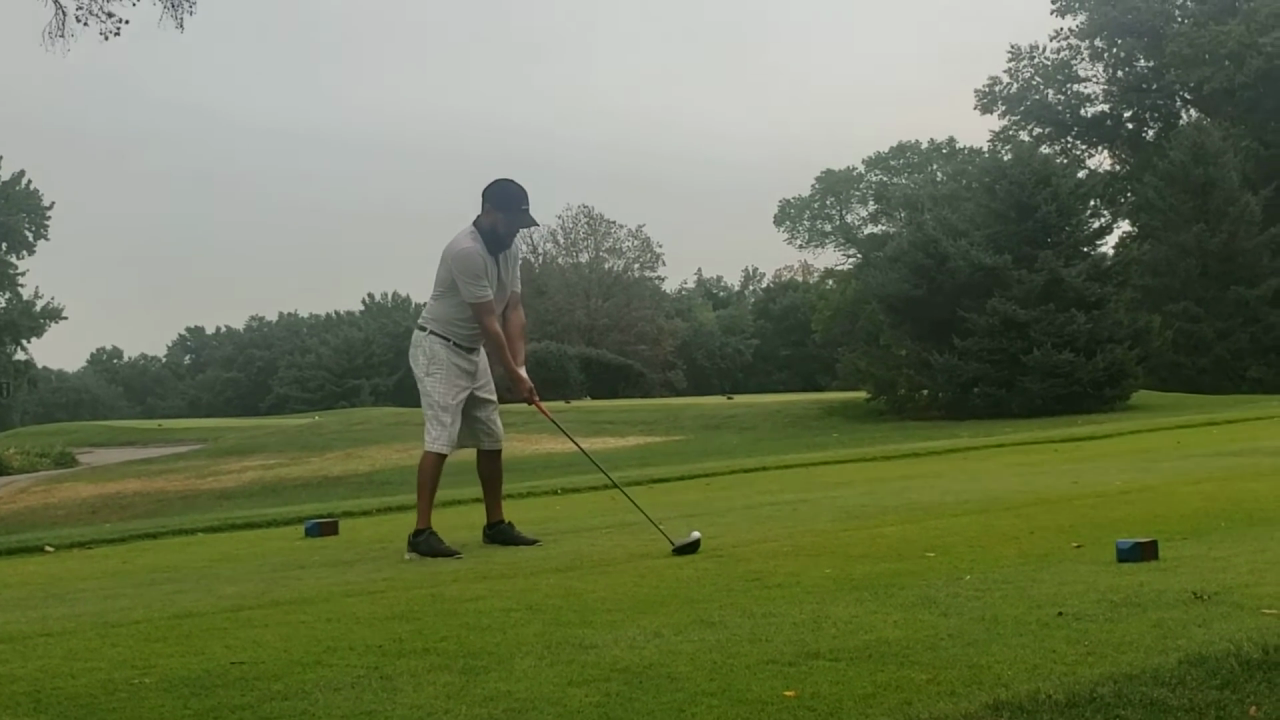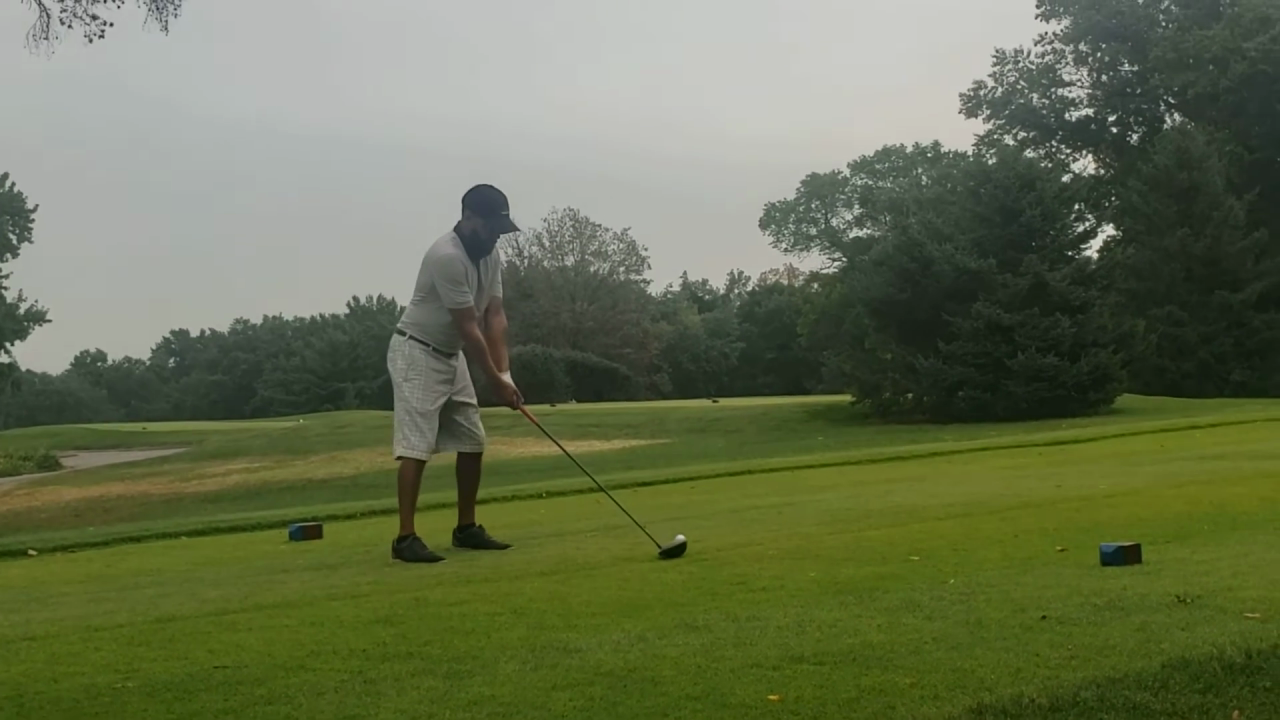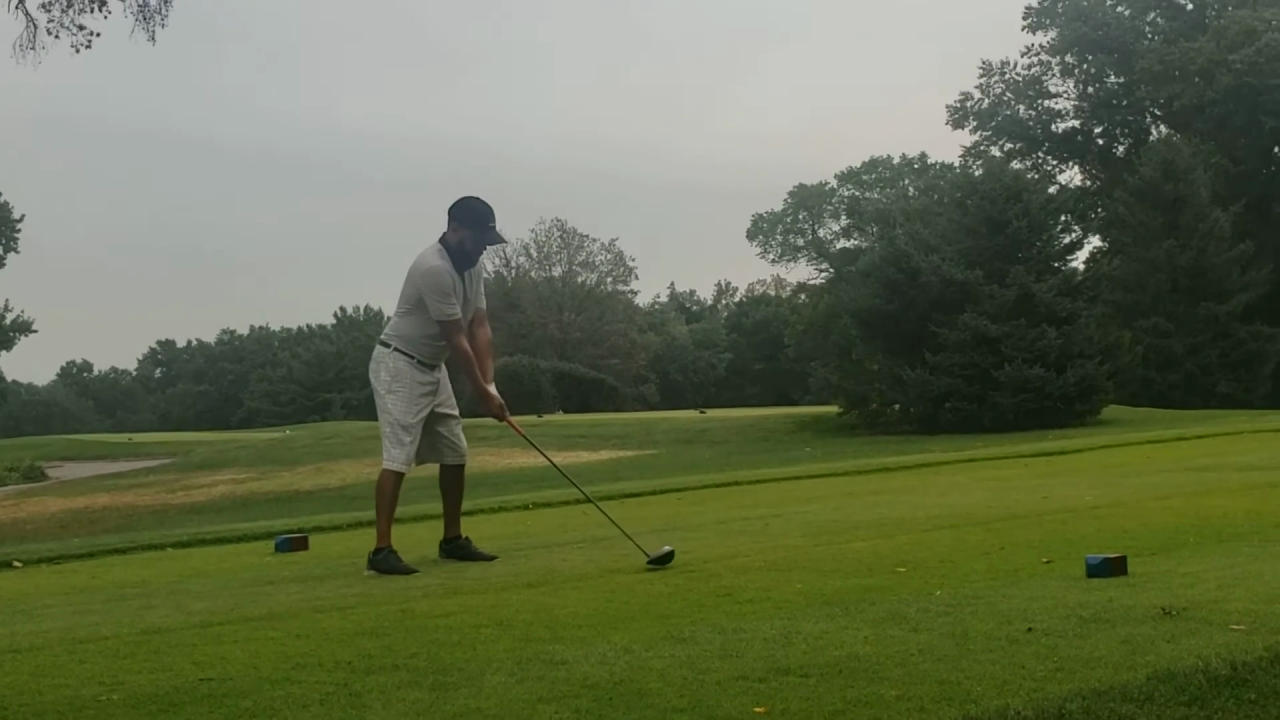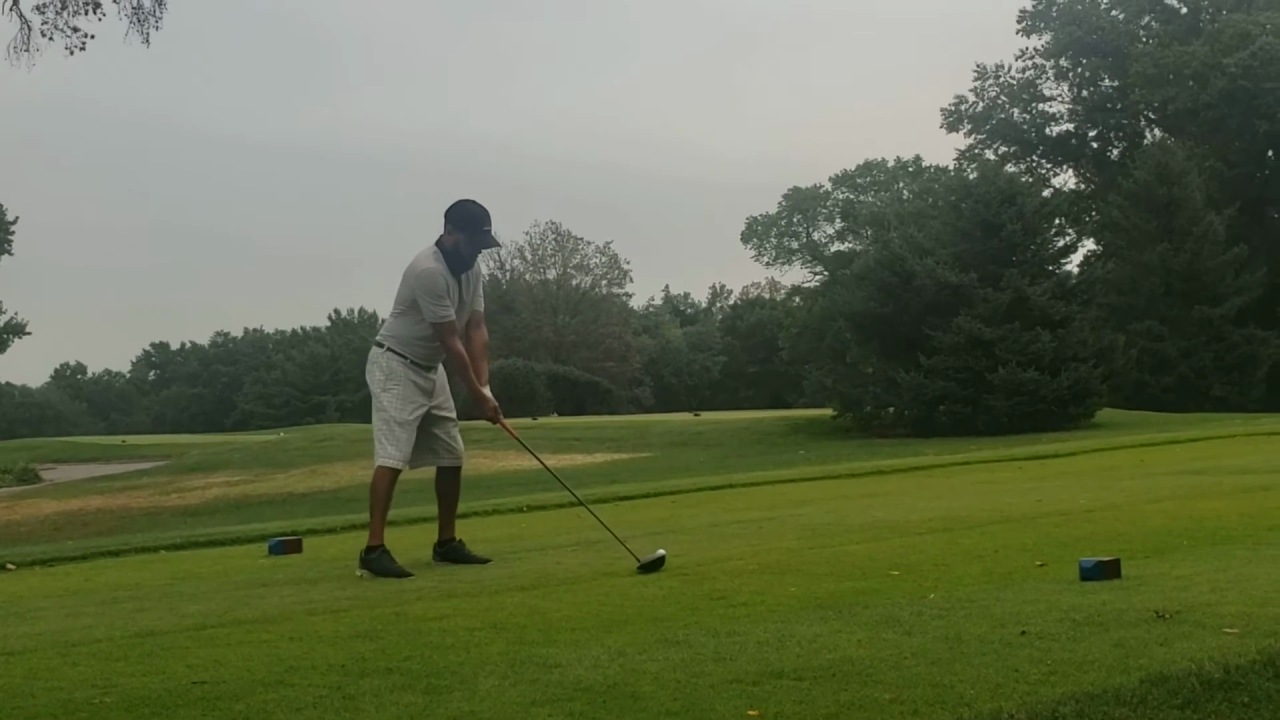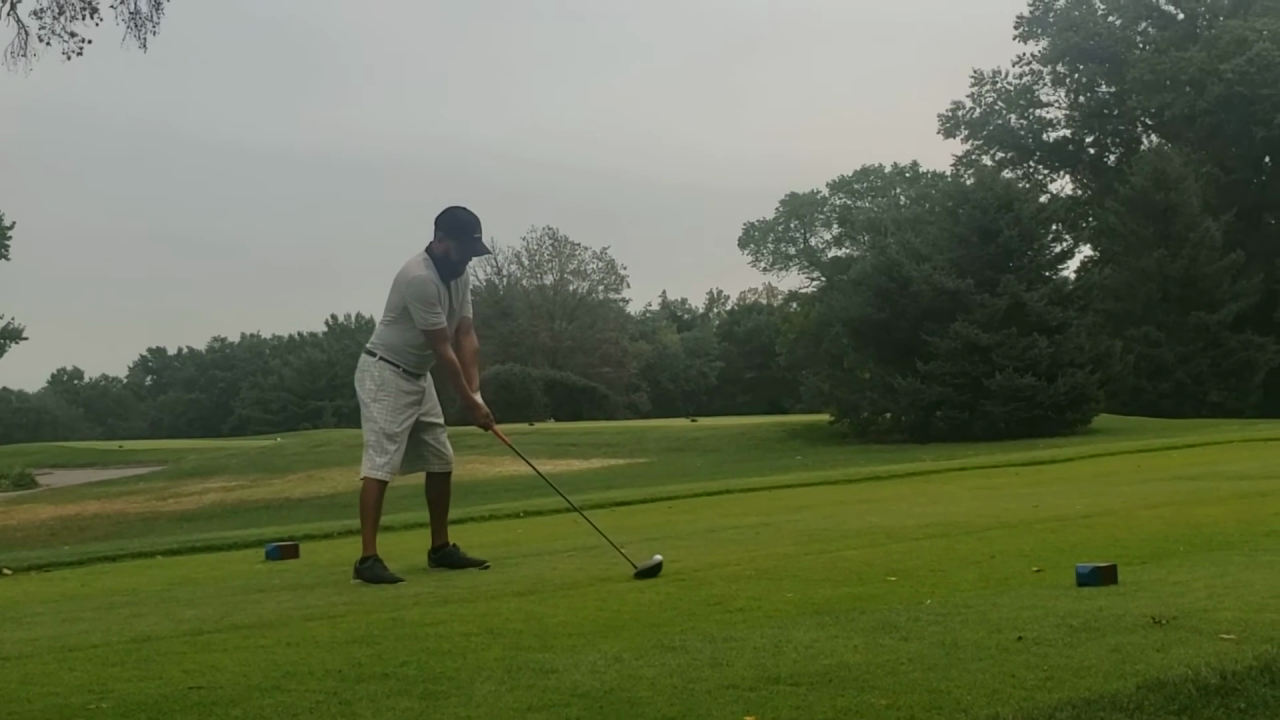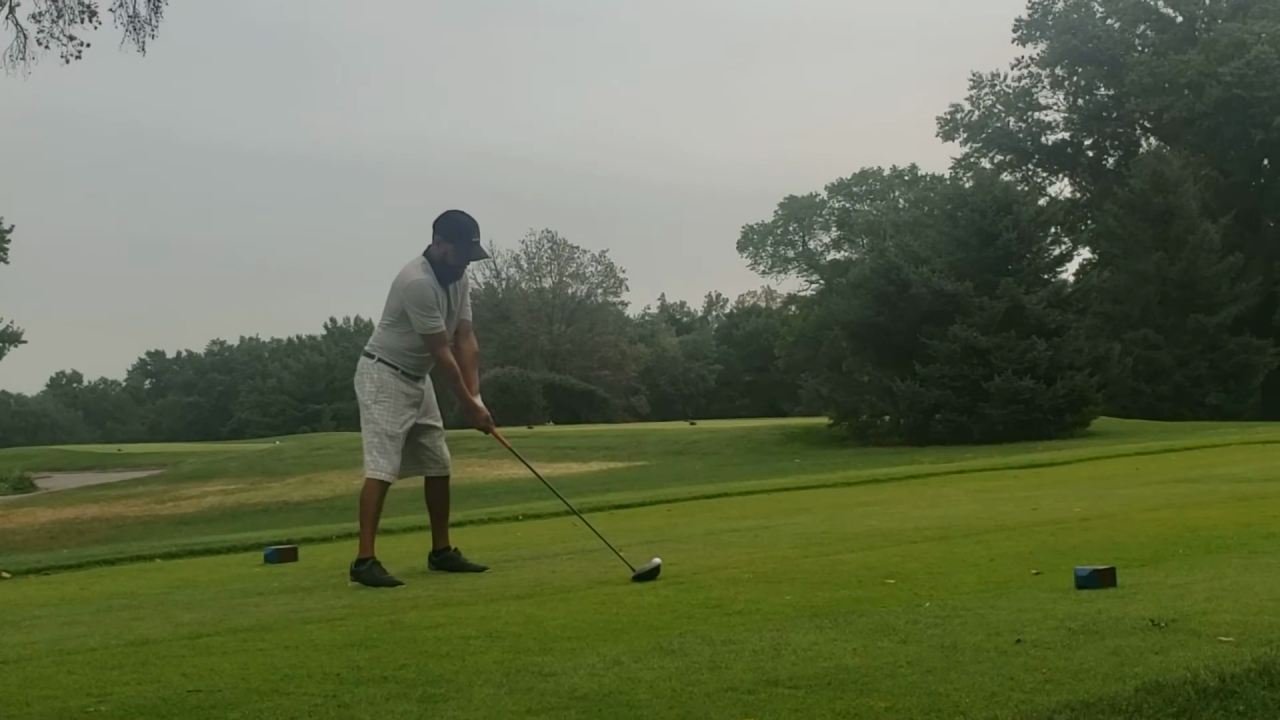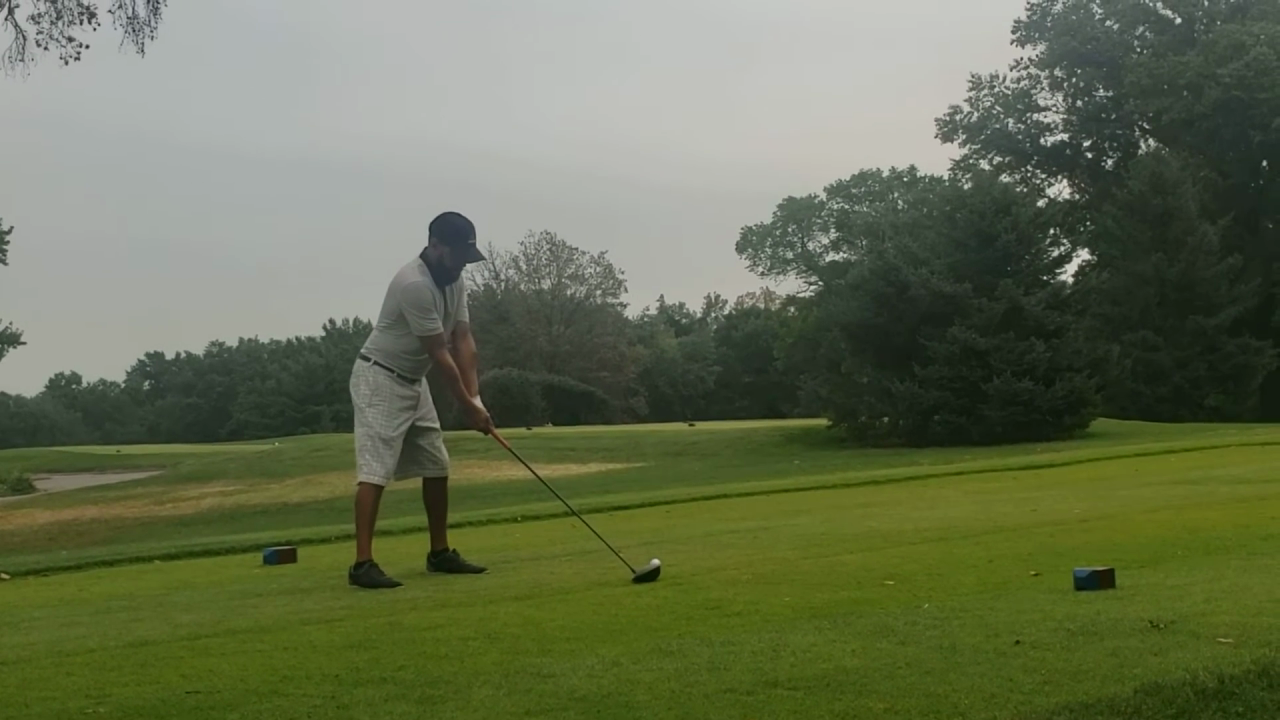
dt=0.4s
person 1, frame 1
left shoulder: (509, 250)
right shoulder: (466, 251)
left elbow: (513, 311)
right elbow: (488, 322)
left wrist: (521, 368)
right wrist: (514, 376)
left hip: (472, 352)
right hip: (438, 349)
left knee: (491, 439)
right knee: (441, 439)
left ankle: (496, 524)
right ankle: (421, 532)
person 1, frame 2
left shoulder: (490, 255)
right shoulder: (447, 257)
left elbow: (495, 317)
right elbow: (469, 327)
left wrist: (505, 373)
right wrist: (496, 381)
left hip: (450, 356)
right hip: (416, 354)
left knee: (472, 442)
right knee: (417, 446)
left ankle: (466, 527)
right ankle: (405, 538)
person 1, frame 3
left shoulder: (472, 267)
right shoulder: (434, 268)
left elbow: (479, 328)
right elbow: (457, 339)
left wrist: (490, 384)
right wrist: (483, 394)
left hip: (431, 367)
right hip: (399, 365)
left knee: (454, 453)
right knee: (398, 457)
left ankle: (453, 539)
right ankle: (381, 550)
person 1, frame 4
left shoulder: (471, 270)
right shoulder: (429, 270)
left elbow: (476, 330)
right elbow: (451, 341)
left wrist: (486, 387)
right wrist: (478, 395)
left hip: (429, 369)
right hip: (395, 366)
left knee: (451, 455)
right knee: (393, 455)
left ankle: (446, 542)
right ankle: (374, 550)
person 1, frame 5
left shoulder: (459, 275)
right shoulder: (419, 278)
left elbow: (466, 337)
right elbow: (442, 348)
left wrist: (476, 393)
right wrist: (469, 403)
left hip: (418, 376)
right hip: (385, 374)
left knee: (440, 461)
right knee: (381, 464)
left ankle: (440, 547)
right ankle: (368, 559)
person 1, frame 6
left shoulder: (458, 278)
right shoulder: (418, 282)
left elbow: (465, 340)
right elbow: (441, 351)
left wrist: (476, 396)
right wrist: (469, 405)
left hip: (417, 379)
right hip: (384, 376)
left knee: (438, 465)
right knee: (382, 467)
left ankle: (442, 551)
right ankle: (365, 560)
person 1, frame 7
left shoulder: (454, 280)
right shoulder: (414, 284)
left elbow: (463, 341)
right elbow: (439, 353)
left wrist: (476, 398)
right wrist: (468, 407)
left hip: (413, 381)
right hip: (380, 379)
left knee: (436, 466)
right knee: (376, 470)
left ankle: (440, 552)
right ankle: (362, 563)
